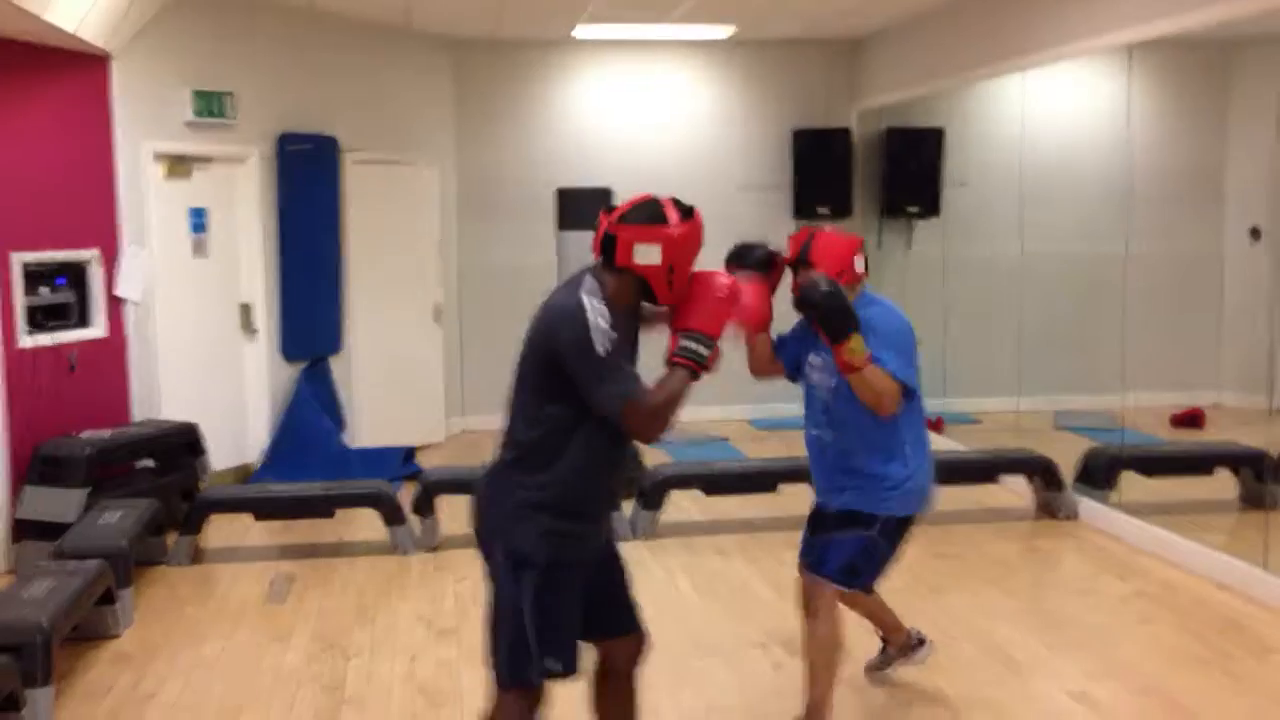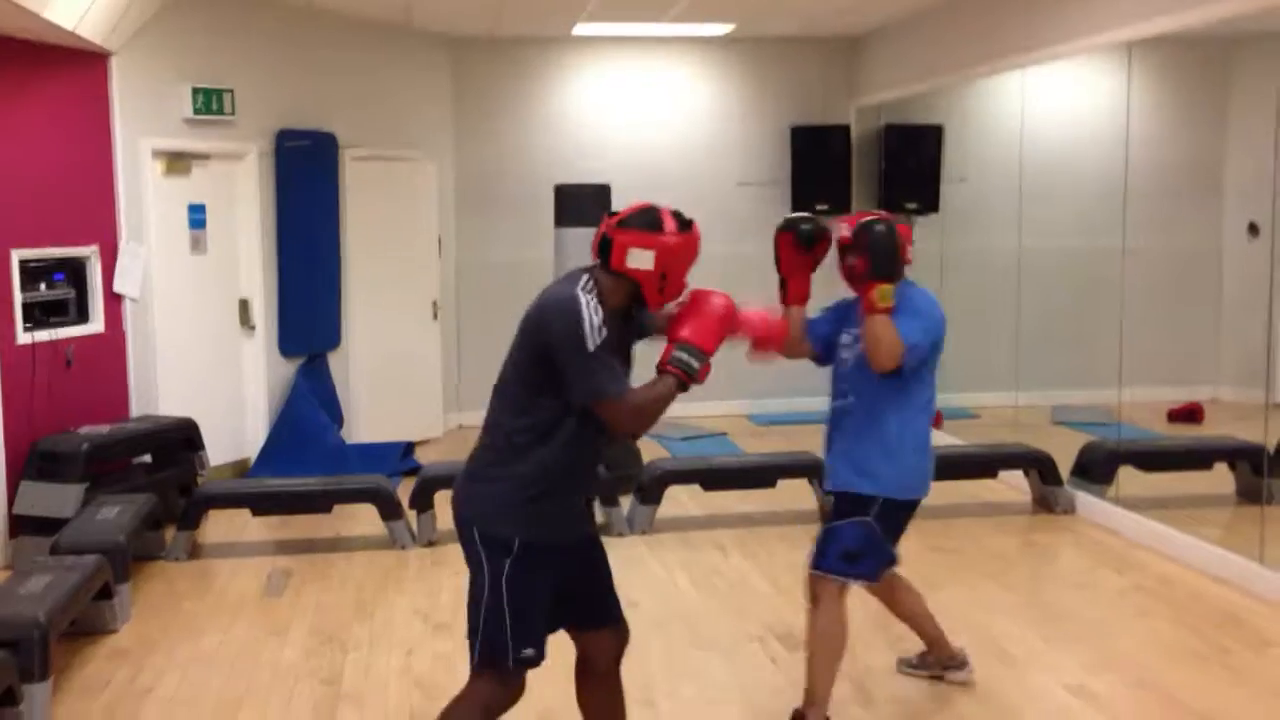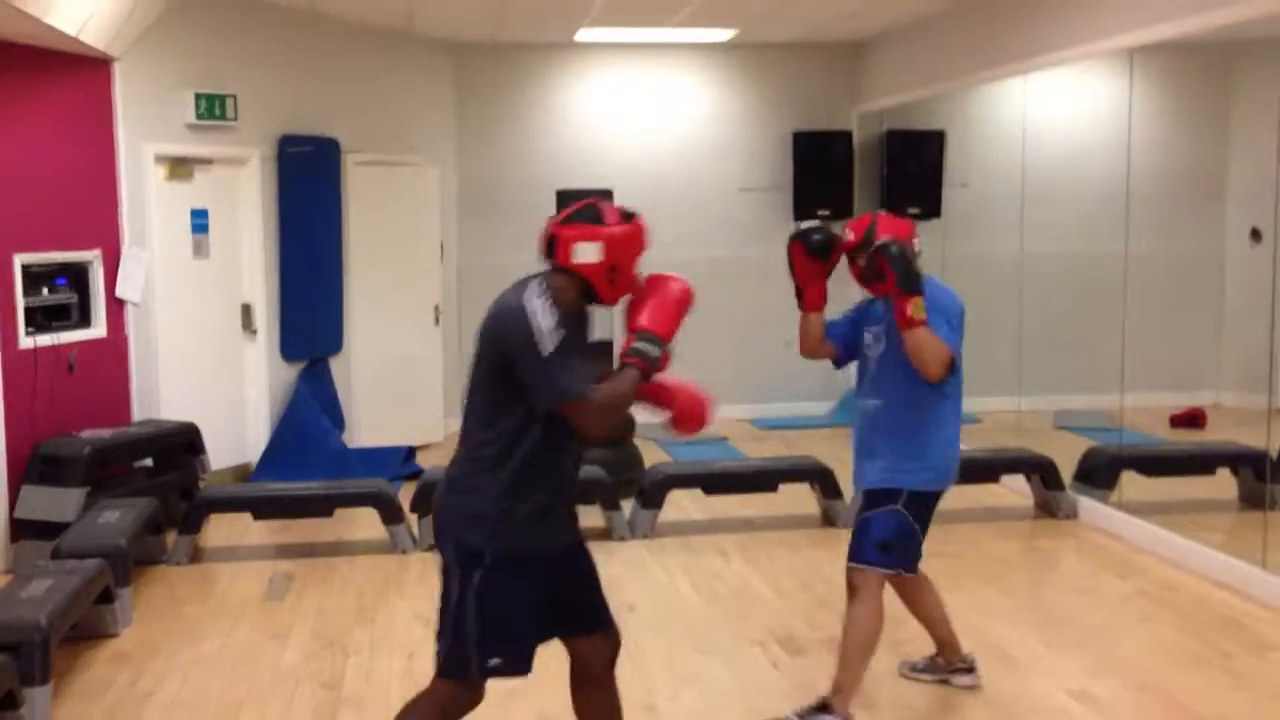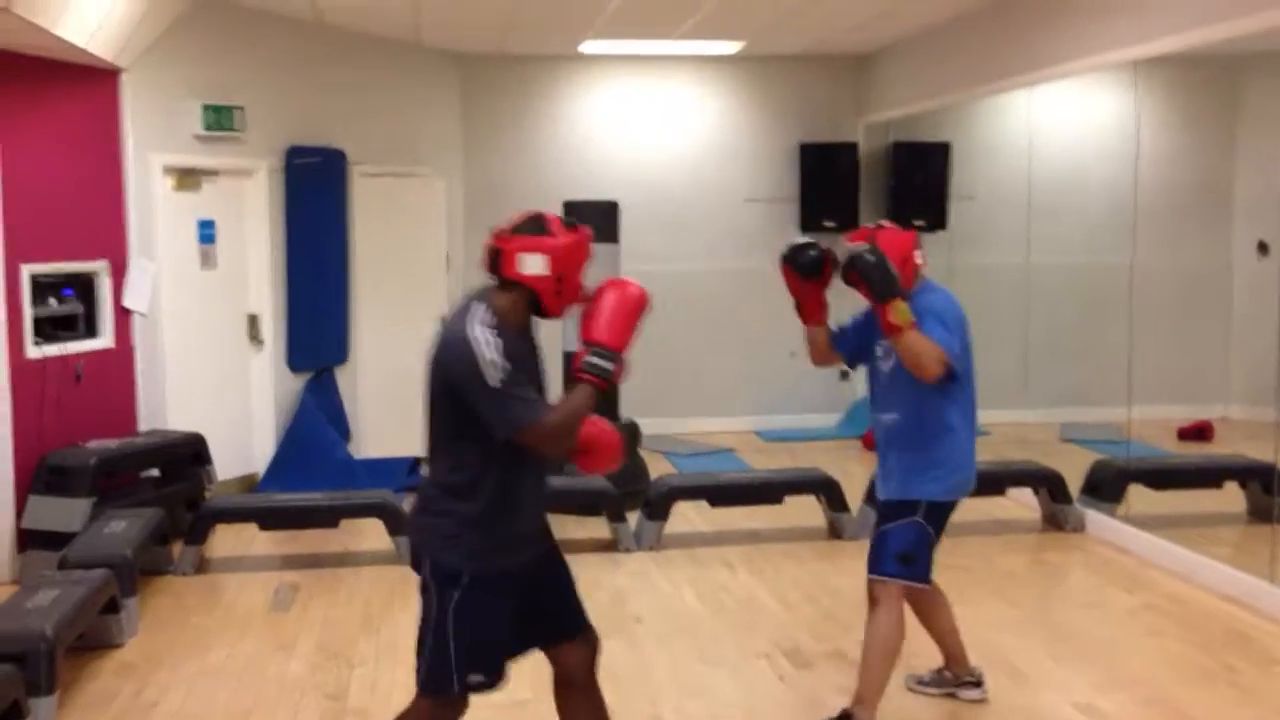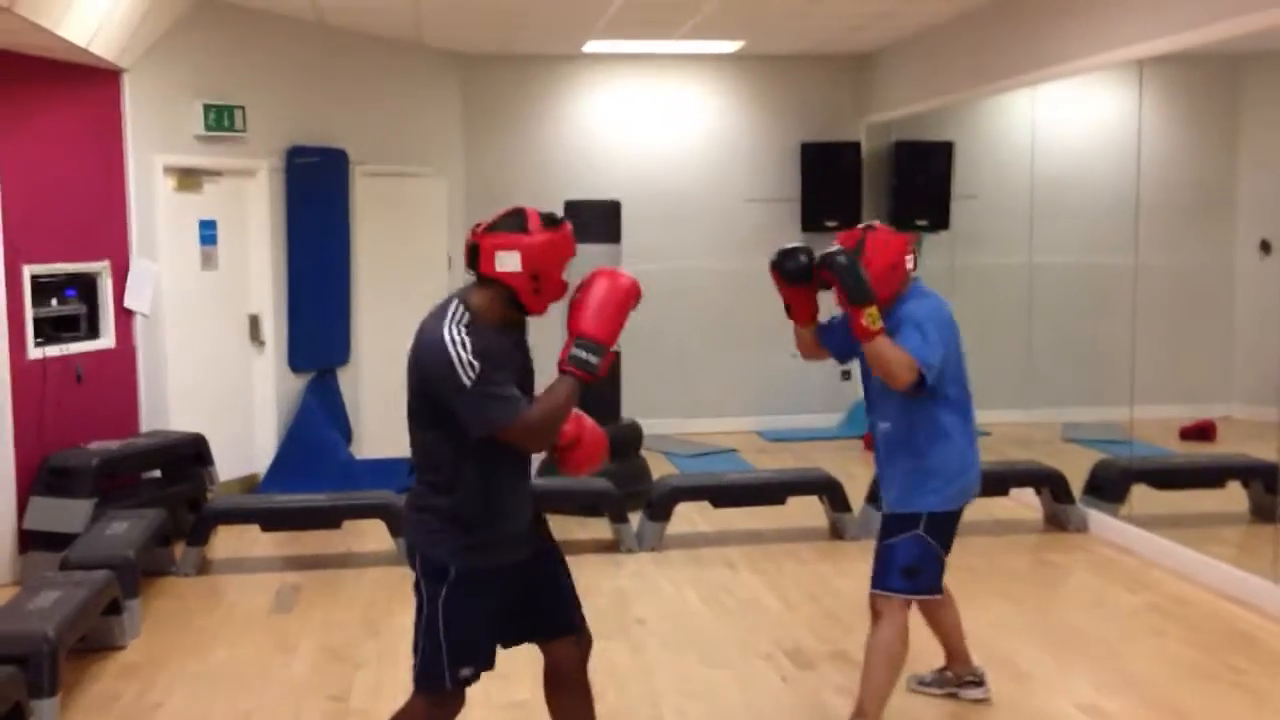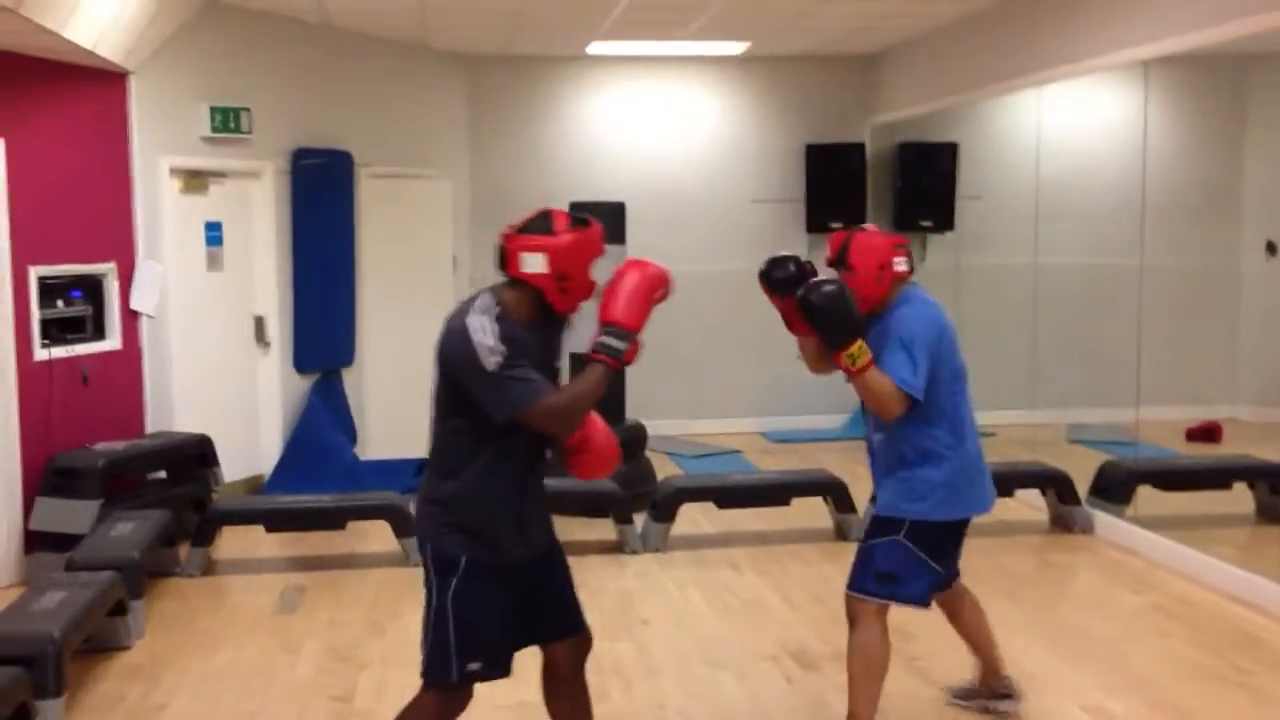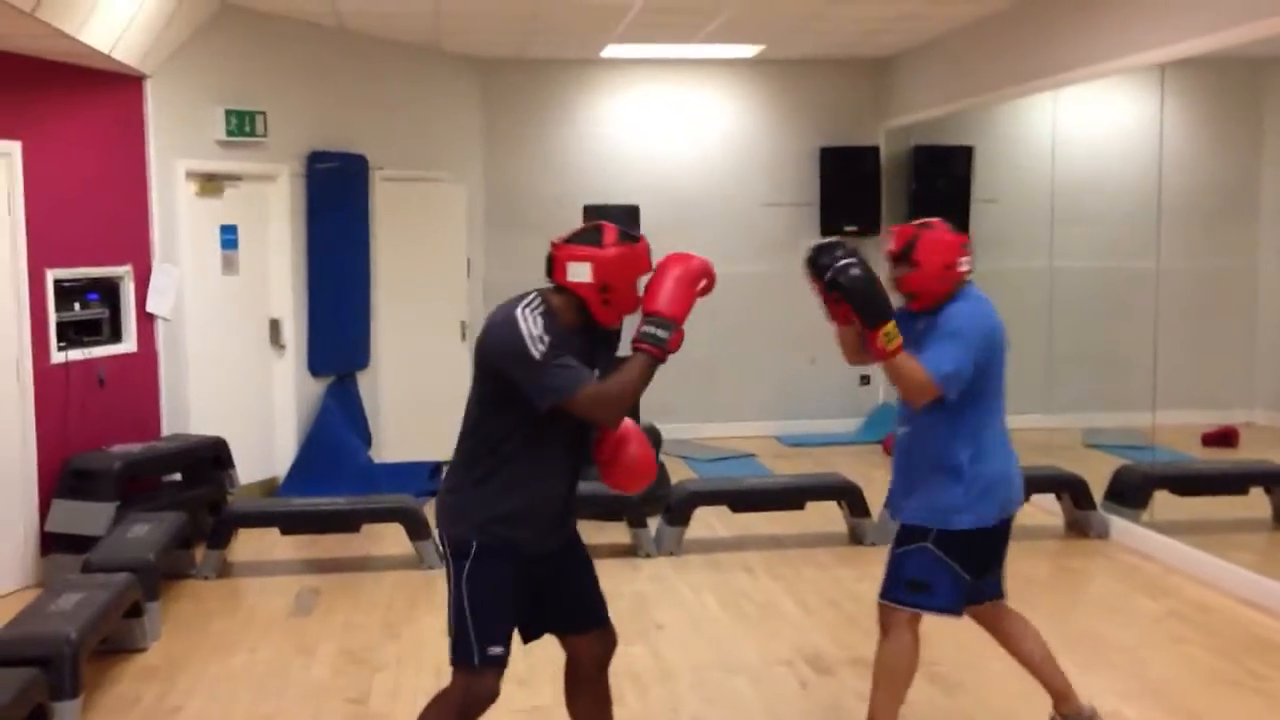
dt=0.2s
person 1, frame 1
left shoulder: (604, 294)
right shoulder: (581, 316)
right elbow: (646, 422)
right wrist: (695, 345)
left hip: (575, 523)
right hip: (533, 528)
left knee: (622, 648)
person 1, frame 2
left shoulder: (607, 297)
right shoulder: (572, 308)
left elbow: (659, 316)
right elbow: (626, 421)
left wrist: (733, 323)
right wrist: (686, 358)
left hip: (557, 513)
right hip: (508, 518)
left knee: (606, 642)
person 1, frame 3
left shoulder: (562, 306)
right shoulder: (526, 315)
right elbow: (593, 417)
left wrist: (653, 387)
right wrist: (646, 345)
left hip: (542, 521)
right hip: (488, 529)
left knee: (598, 648)
person 1, frame 4
left shoulder: (511, 320)
right shoulder: (473, 341)
right elbow: (549, 438)
left wrist: (578, 420)
right wrist: (600, 359)
left hip: (521, 535)
right hip: (465, 549)
left knee: (578, 656)
person 1, frame 5
left shoulder: (503, 317)
right shoulder: (448, 341)
right elbow: (529, 433)
left wrist: (561, 420)
right wrist: (586, 350)
left hip: (516, 528)
right hip: (457, 546)
left knee: (570, 650)
person 1, frame 6
left shoulder: (542, 317)
right shoulder: (477, 332)
right elbow: (554, 418)
left wrist: (578, 419)
right wrist: (616, 338)
left hip: (525, 528)
right hip: (467, 540)
left knee: (569, 651)
person 1, frame 7
left shoulder: (593, 325)
right shoulder: (519, 328)
right elbow: (600, 406)
left wrist: (616, 430)
right wrist: (660, 328)
left hip: (548, 523)
right hip: (487, 528)
left knee: (593, 648)
person 2, frame 1
left shoulder: (882, 322)
right shoulder: (815, 322)
left elbow: (886, 402)
right elbow: (764, 366)
left wrist: (845, 336)
right wrist: (755, 306)
left hip: (884, 489)
right hip: (841, 483)
left knee: (820, 593)
right knee: (819, 576)
right ankle: (902, 639)
person 2, frame 2
left shoulder: (919, 307)
right shoulder: (850, 311)
left elbow: (884, 358)
right elbow: (794, 345)
left wrist: (879, 285)
right wrist: (796, 278)
left hip: (884, 473)
right hip: (858, 468)
left knee: (825, 585)
right knee: (872, 571)
right ankle: (946, 655)
person 2, frame 3
left shoulder: (937, 301)
right shoulder: (871, 309)
left elbow: (934, 365)
right elbow: (814, 348)
left wrist: (907, 299)
right wrist: (810, 286)
left hip: (913, 466)
right hip: (884, 462)
left knee: (864, 577)
right knee: (897, 568)
right ankle: (955, 659)
person 2, frame 4
left shoulder: (935, 306)
right shoulder: (880, 315)
left elbow: (929, 367)
right elbow: (824, 354)
left wrist: (890, 302)
right wrist: (809, 298)
left hip: (929, 473)
right hip: (903, 470)
left knee: (884, 590)
right knee: (912, 578)
right ankle: (961, 672)
person 2, frame 5
left shoulder: (923, 311)
right shoulder: (881, 311)
left elbow: (900, 375)
right elbow: (812, 347)
left wrist: (861, 309)
right wrist: (799, 299)
left hip: (930, 477)
right hip: (911, 473)
left knee: (890, 600)
right knee: (920, 580)
right ankle: (962, 672)
person 2, frame 6
left shoulder: (912, 320)
right shoulder: (882, 315)
left elbow: (890, 405)
right elbow: (821, 362)
left wrist: (849, 340)
right wrist: (797, 312)
left hip: (926, 486)
right hip: (938, 478)
left knee: (865, 604)
right knee: (941, 584)
person 2, frame 7
left shoulder: (966, 318)
right shoulder: (928, 312)
left elbow: (918, 391)
right elbow: (857, 353)
left wrist: (880, 323)
right wrist: (840, 301)
left hip: (952, 498)
right hip: (979, 490)
left knee: (897, 612)
right knee: (987, 607)
